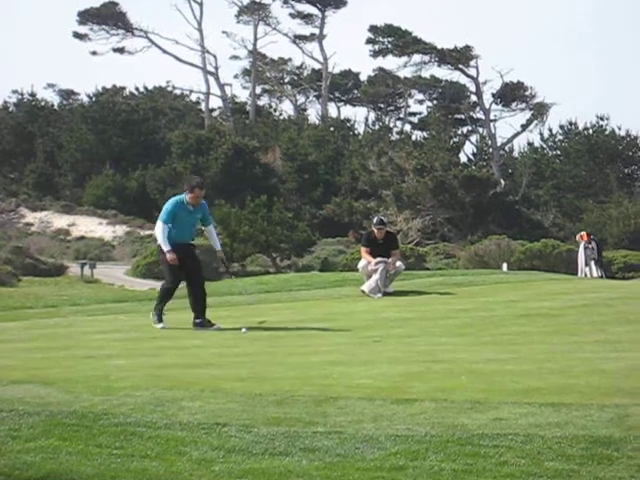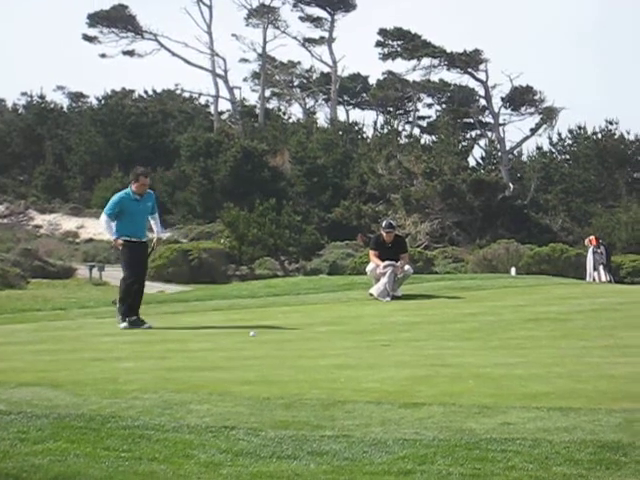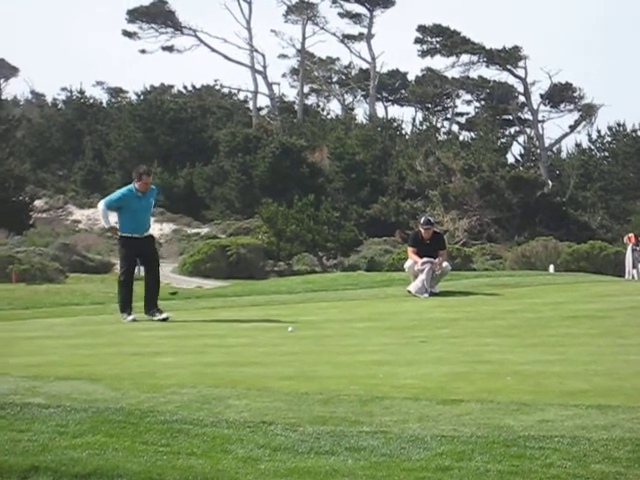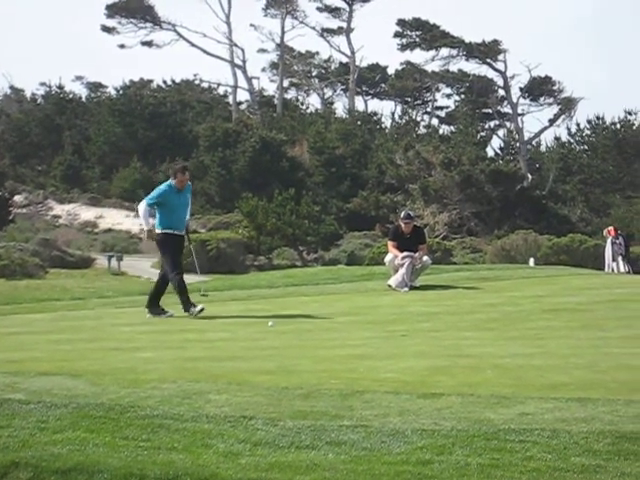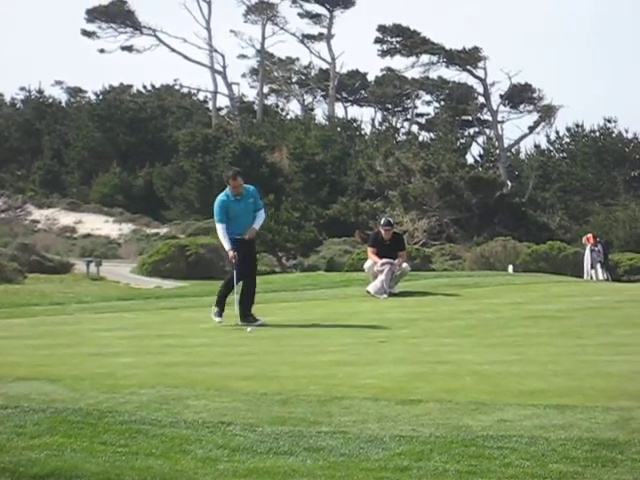
dt=1s
person 1, frame 1
left shoulder: (202, 206)
right shoulder: (173, 204)
left elbow: (208, 227)
right elbow: (160, 228)
left wrist: (218, 249)
right wrist: (168, 251)
left hip: (187, 246)
right hip: (169, 246)
left knee: (197, 280)
right knee: (172, 280)
left ankle: (199, 318)
right ankle: (157, 312)
person 1, frame 2
left shoulder: (150, 196)
right shoulder: (120, 198)
left elbow: (154, 215)
right elbow: (104, 219)
left wrist: (158, 234)
right wrist: (114, 238)
left hip: (142, 243)
right hip: (126, 244)
left knee: (139, 280)
right knee: (129, 278)
left ankle: (132, 316)
right ankle: (122, 315)
person 1, frame 3
left shoulder: (153, 191)
right shoulder: (123, 195)
right elbow: (102, 205)
right wrist: (108, 226)
left hip: (146, 238)
right hip: (128, 240)
left knee: (153, 273)
right knee: (126, 276)
left ankle: (152, 309)
right ankle: (126, 311)
person 1, frame 4
left shoulder: (188, 187)
right shoulder: (163, 191)
right elbow: (142, 206)
right wrist: (148, 228)
left hip: (180, 235)
right hip: (165, 236)
left knee: (167, 272)
right knee: (175, 271)
left ankle: (153, 306)
right ankle: (188, 306)
person 1, frame 5
left shoulder: (252, 191)
right shoulder: (221, 201)
left elbow: (261, 212)
right elbow: (220, 228)
left wrist: (254, 228)
right wrist: (229, 249)
left hip: (248, 240)
right hip: (234, 243)
left knee: (251, 277)
right knee: (239, 273)
left ankle: (246, 314)
right ankle: (219, 304)
